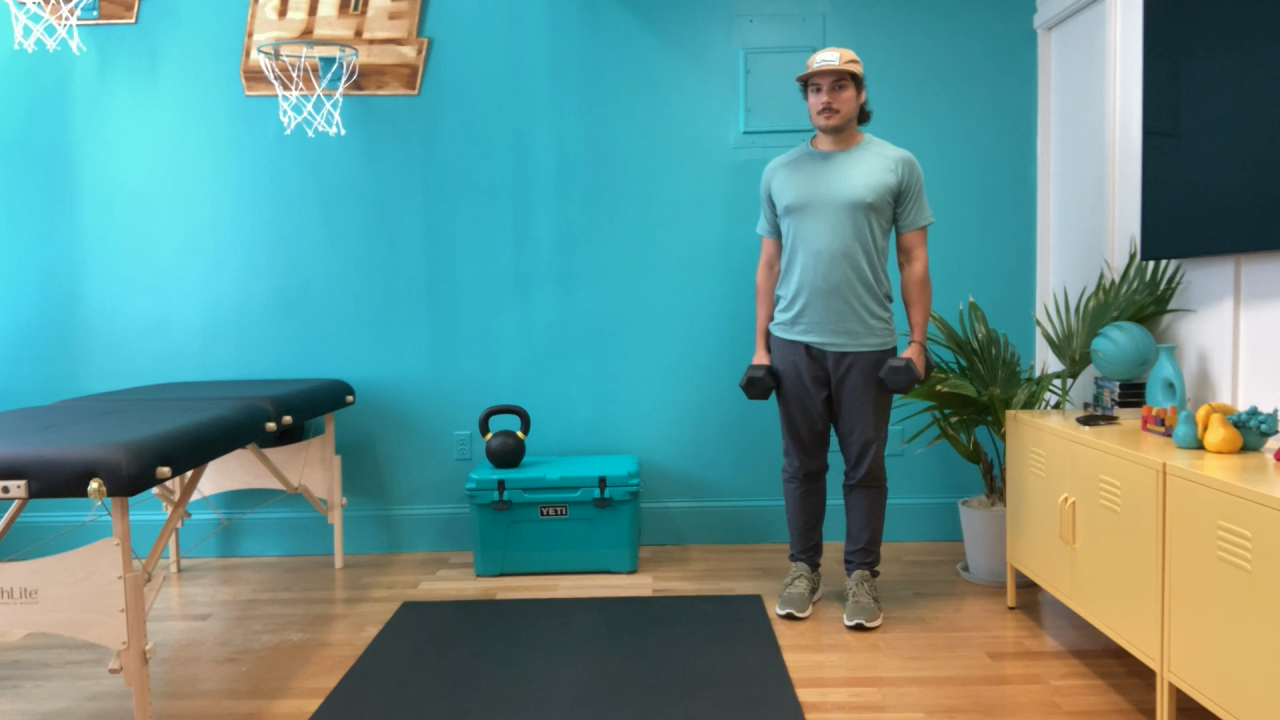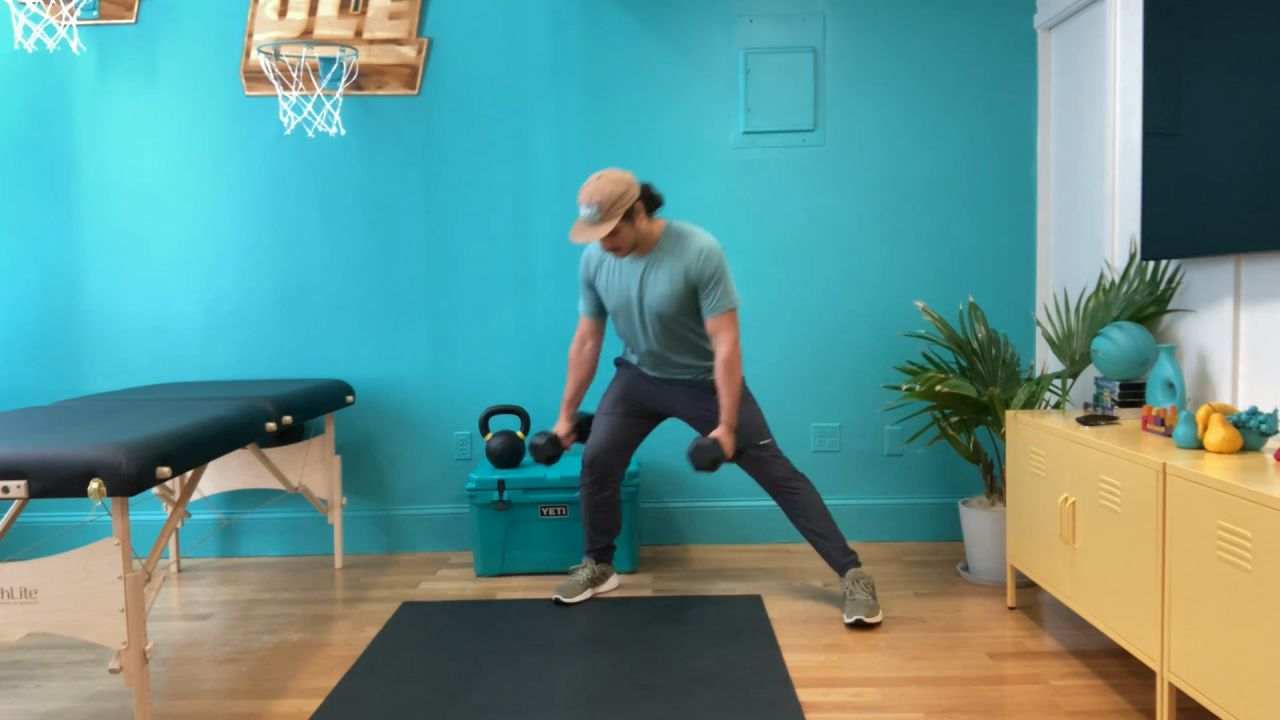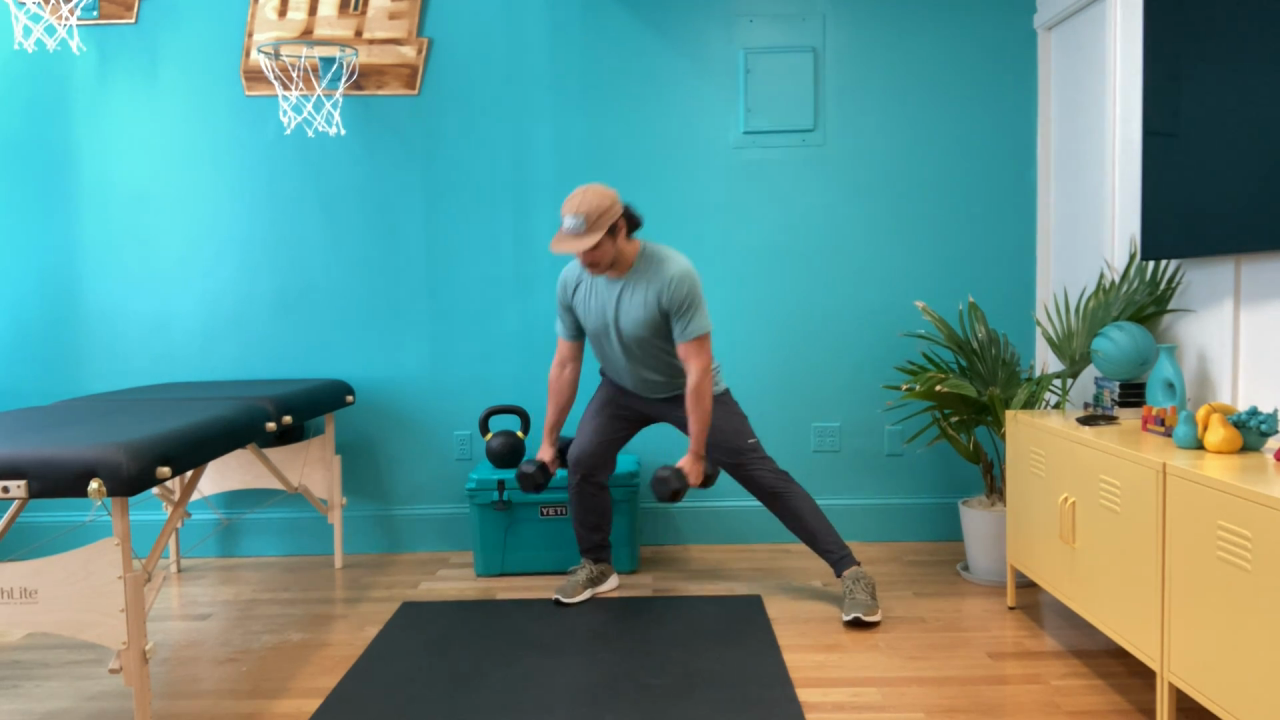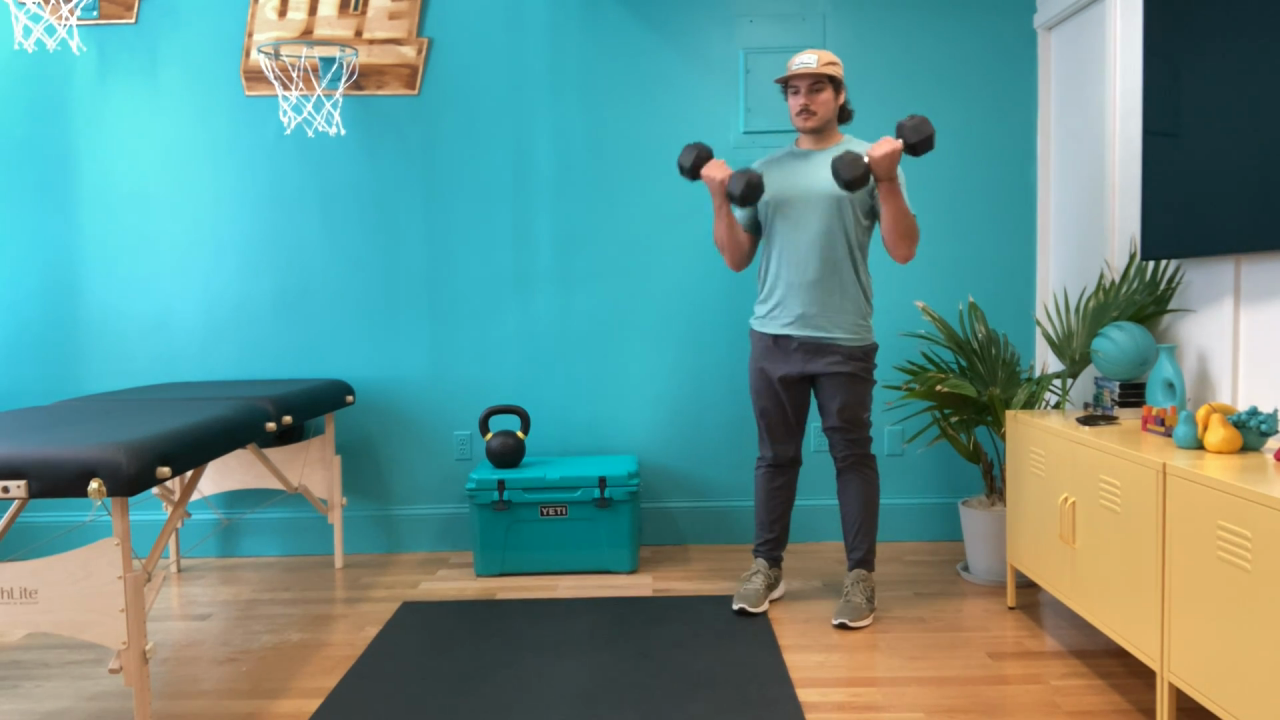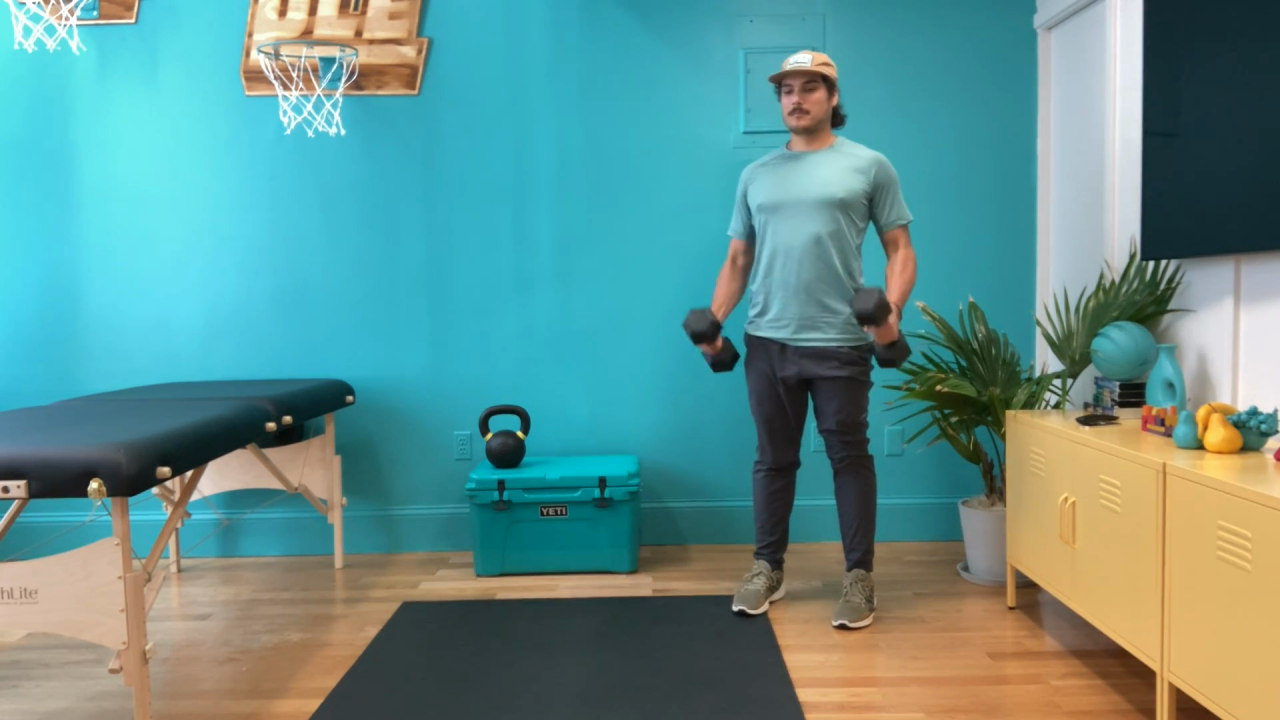
dt=1s
person 1, frame 1
left shoulder: (896, 165)
right shoulder: (779, 171)
left elbow: (914, 261)
right elbow: (769, 264)
left wrist: (918, 341)
right wrist: (760, 343)
left hip: (866, 347)
right hip: (795, 344)
left knee: (864, 465)
right knee: (802, 464)
left ankle: (861, 574)
right ankle: (804, 568)
person 1, frame 2
left shoulder: (699, 252)
right shoulder: (594, 262)
left elbow: (726, 344)
right elbow: (586, 340)
left wrist: (727, 425)
right wrist: (565, 414)
left hip: (703, 378)
right hip: (639, 376)
left knee: (778, 474)
right knee: (598, 459)
left ankle: (852, 574)
right ankle: (598, 564)
person 1, frame 3
left shoulder: (673, 277)
right shoulder: (571, 282)
left elbow: (699, 370)
right elbow: (565, 363)
left wrist: (696, 454)
right wrist: (548, 440)
left hip: (689, 391)
right hip: (623, 389)
left knee: (764, 476)
right knee: (583, 462)
left ankle: (851, 573)
right ankle: (596, 565)
person 1, frame 4
left shoulder: (870, 161)
right shoulder: (764, 169)
left elbow: (904, 250)
right elbow: (736, 258)
left wrist: (886, 180)
right wrist: (719, 198)
left hip: (844, 340)
right hip: (773, 336)
left knee: (852, 454)
right knee: (775, 455)
left ankle: (860, 576)
right ankle: (766, 567)
person 1, frame 5
left shoulder: (869, 166)
right shoulder: (756, 174)
left elbow: (900, 249)
right elbow: (738, 258)
left wrist: (891, 309)
right wrist: (714, 318)
left hip: (841, 343)
right hip: (768, 342)
left knee: (849, 456)
right knee: (773, 458)
left ankle: (859, 576)
right ankle: (768, 568)
